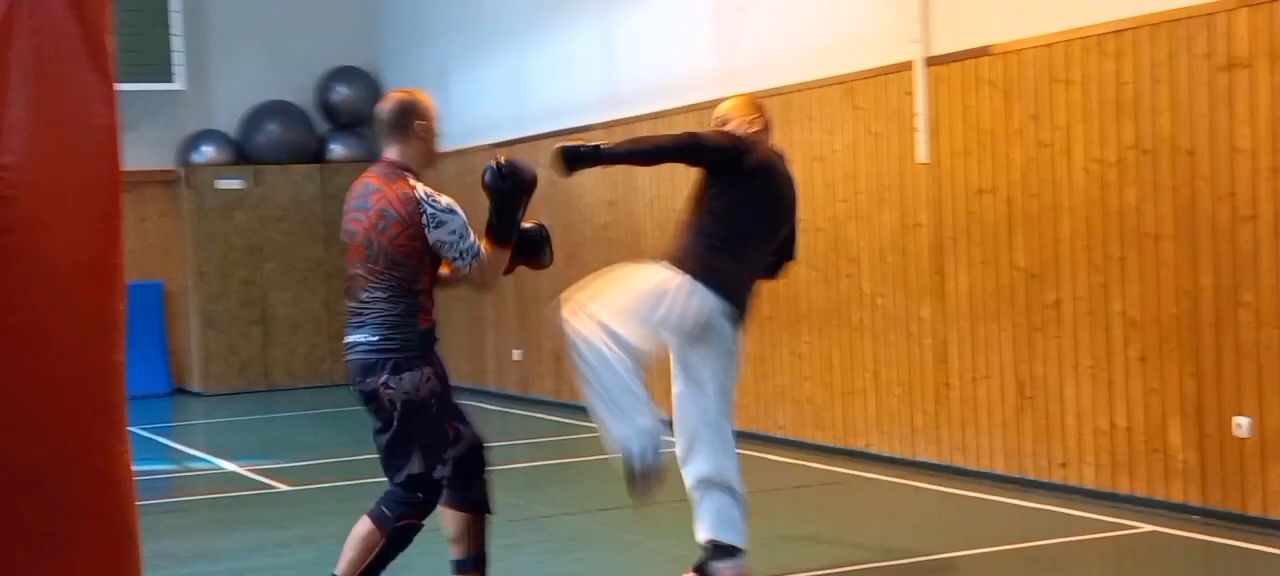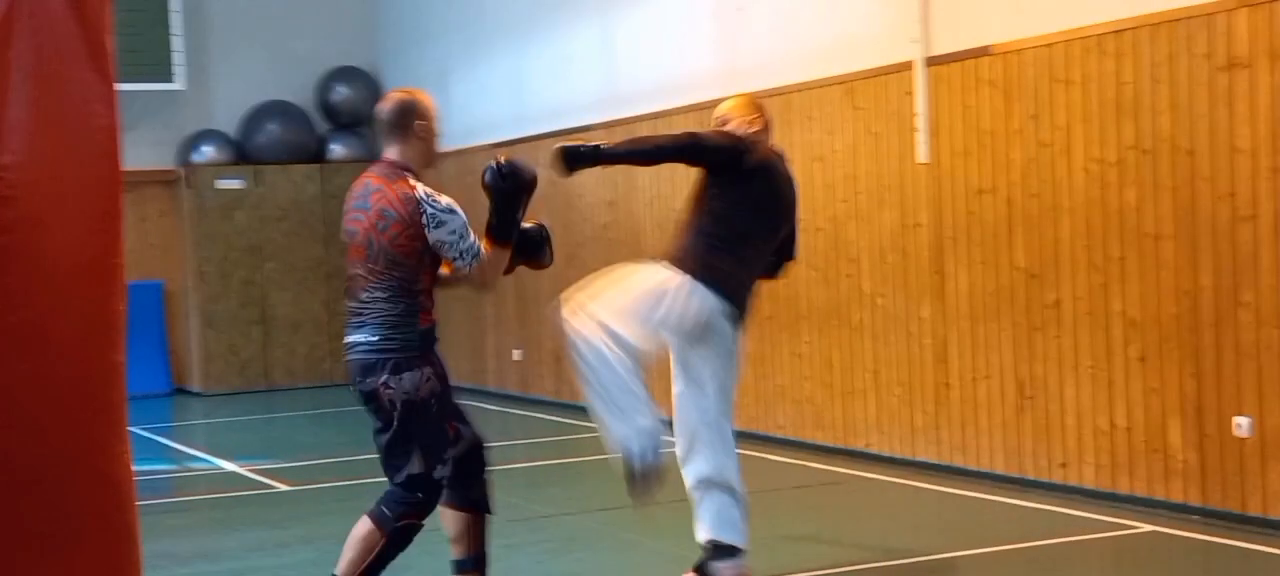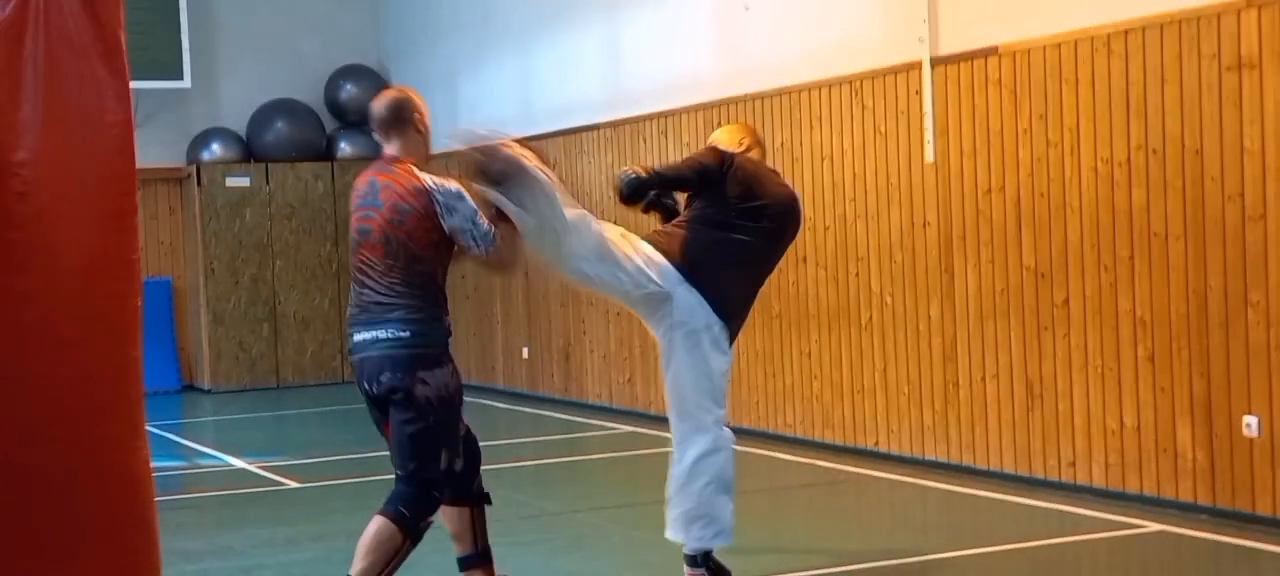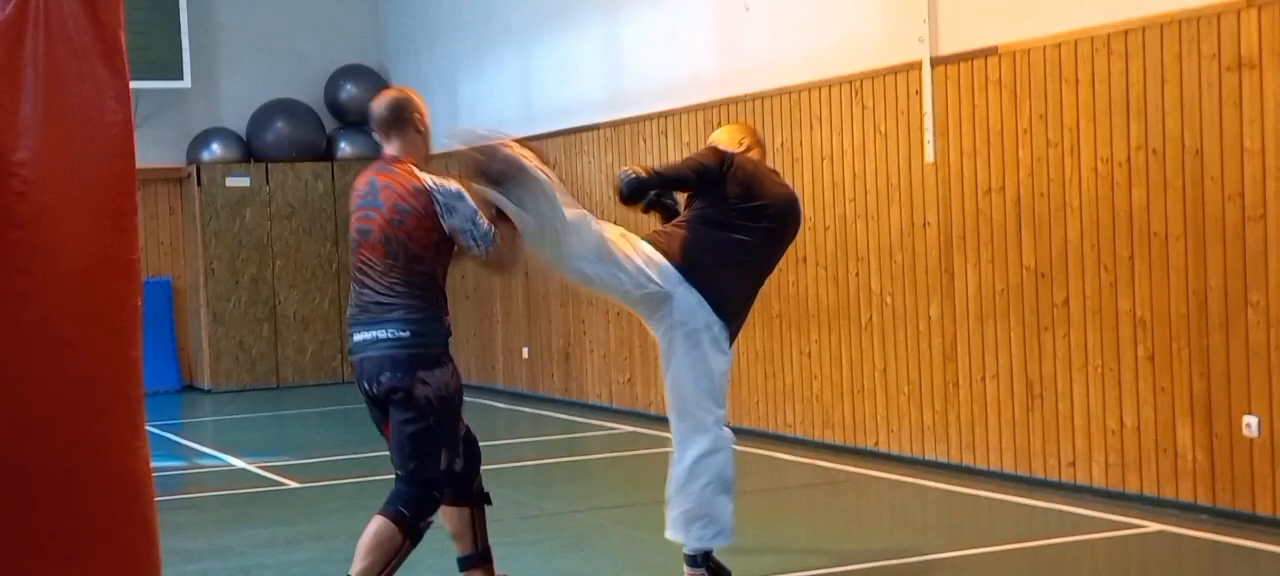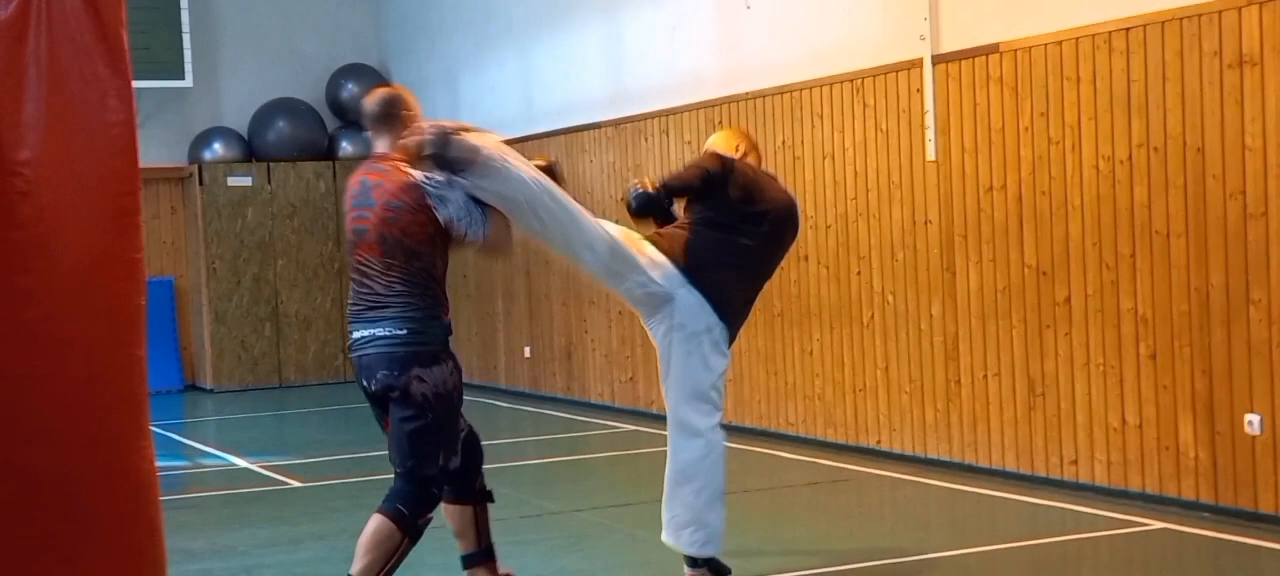
dt=1s
person 1, frame 1
left shoulder: (362, 190)
right shoulder: (429, 204)
right elbow: (483, 274)
left wrist: (505, 250)
right wrist: (507, 211)
left hip: (371, 350)
right hip: (400, 360)
left knee: (463, 456)
right knee: (415, 491)
person 1, frame 2
left shoulder: (363, 190)
right shoulder: (428, 204)
right elbow: (483, 275)
left wrist: (503, 251)
right wrist: (507, 211)
left hip: (368, 350)
right hip: (401, 358)
left knee: (462, 456)
right knee: (414, 490)
person 1, frame 3
left shoulder: (365, 186)
right shoulder: (438, 192)
right elbow: (500, 255)
left hip: (369, 349)
right hip: (413, 352)
left knee: (458, 457)
right knee: (419, 489)
person 1, frame 4
left shoulder: (364, 186)
right shoulder: (438, 192)
right elbow: (501, 255)
left wrist: (478, 206)
left hip: (368, 350)
right hip: (414, 351)
left knee: (458, 457)
right knee: (419, 488)
person 1, frame 5
left shoulder: (357, 184)
right shoulder: (428, 186)
right elbow: (496, 239)
left wrist: (466, 193)
left hip: (368, 348)
right hip: (414, 348)
left knee: (459, 453)
right knee: (418, 485)
person 2, frame 1
left shoulder: (741, 153)
right shoulder: (782, 184)
left elbow: (670, 147)
right elbow: (774, 261)
left wrist: (590, 153)
left hip: (691, 287)
right hip: (725, 309)
left knee: (588, 315)
right knee: (706, 430)
left ankle: (640, 445)
person 2, frame 2
left shoulder: (738, 152)
right shoulder: (782, 184)
left elbow: (669, 148)
right elbow: (775, 261)
left wrist: (591, 153)
left hip: (688, 287)
right hip: (726, 309)
left knee: (588, 314)
right knee: (706, 426)
left ankle: (640, 445)
person 2, frame 3
left shoulder: (723, 165)
right shoulder: (788, 206)
left elbow: (640, 184)
left wrist: (637, 180)
left hip: (660, 269)
right hip: (710, 316)
left knee: (571, 232)
right knee: (702, 429)
person 2, frame 4
left shoulder: (726, 166)
right shoulder: (786, 206)
left elbow: (670, 177)
left wrist: (643, 180)
right wrist: (675, 213)
left hip: (660, 268)
right hip: (708, 315)
left knee: (572, 232)
right knee: (703, 428)
person 2, frame 5
left shoulder: (725, 170)
right shoulder: (784, 210)
left elbow: (668, 190)
left wrist: (653, 196)
right wrist: (673, 219)
left hip: (660, 269)
right hip: (708, 316)
left knee: (572, 224)
right knee: (697, 427)
left ankle: (466, 154)
